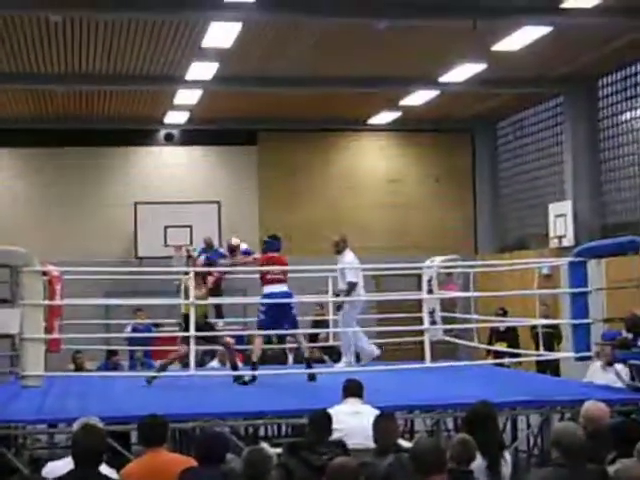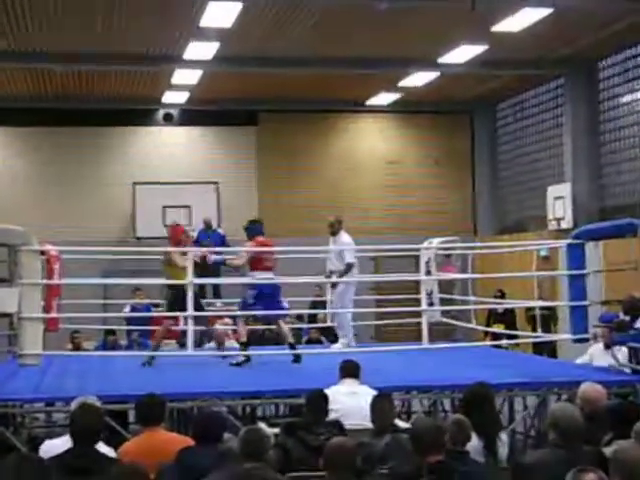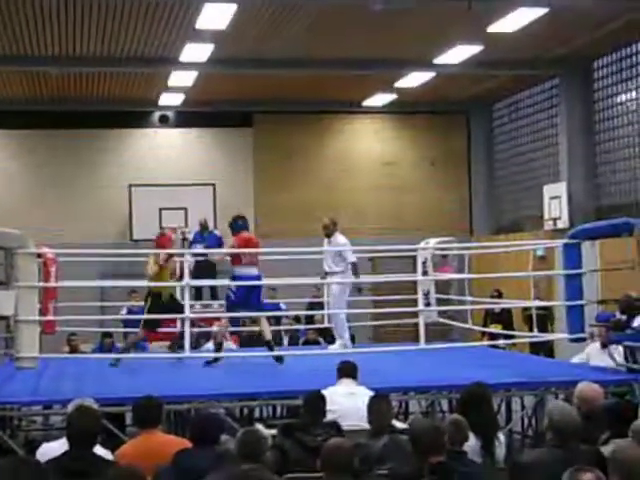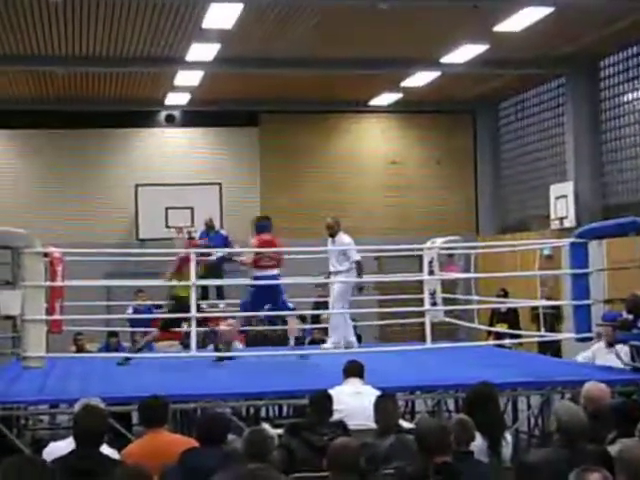
dt=0.3s
person 1, frame 1
left shoulder: (261, 258)
right shoulder: (285, 260)
left elbow: (241, 262)
left hip: (270, 298)
right hip: (285, 296)
left knee: (259, 335)
right knee: (297, 333)
left ankle: (253, 373)
right ankle: (309, 368)
person 1, frame 2
left shoulder: (253, 245)
right shoulder: (270, 245)
left elbow: (241, 263)
left wrist: (224, 261)
left hip: (258, 284)
right hip: (271, 283)
left knee: (241, 319)
right knee: (278, 319)
left ankle: (245, 354)
right ankle: (294, 351)
person 1, frame 3
left shoulder: (236, 240)
right shoulder: (255, 241)
left hip: (239, 280)
right hip: (255, 279)
right knee: (260, 316)
left ankle: (217, 353)
right ankle: (272, 351)
person 1, frame 4
left shoulder: (255, 241)
right shoulder: (277, 242)
left elbow: (249, 261)
right elbow: (280, 262)
left hip: (259, 281)
right hip: (274, 280)
right ankle: (295, 344)
person 2, frame 1
left shoulder: (348, 259)
right shoulder: (343, 258)
left elbow: (352, 283)
left wrist: (342, 300)
right wrist: (340, 292)
left hip: (352, 297)
right hip: (350, 297)
left knee: (346, 328)
right knee: (351, 327)
left ankle: (348, 360)
right ankle: (370, 351)
person 2, frame 2
left shoulder: (345, 240)
right shoulder: (333, 239)
left elbow: (350, 263)
left wrist: (338, 278)
right wrist: (330, 273)
left hip: (346, 279)
right hip: (337, 278)
left knee: (343, 310)
right knee: (337, 310)
left ankle: (346, 341)
right ankle: (347, 339)
person 2, frame 3
left shoulder: (342, 242)
right shoulder: (326, 241)
left elbow: (353, 262)
right wrist: (325, 274)
left hip: (341, 279)
right hip: (332, 279)
left knee: (337, 311)
right knee: (333, 311)
left ankle: (343, 342)
right ankle: (343, 341)
person 2, frame 4
left shoulder: (346, 241)
right shoulder: (330, 241)
left elbow: (357, 261)
left wrist: (359, 280)
right wrist: (330, 274)
left hip: (345, 278)
right hip: (336, 278)
left knee: (336, 309)
right knee: (342, 310)
left ankle: (335, 341)
right ankle: (350, 341)
person 3, frame 1
left shoulder: (205, 281)
right shoulder: (189, 281)
right elbow: (197, 295)
left hip: (202, 321)
right hip: (189, 321)
left knee: (228, 344)
right knee: (183, 351)
left ankle: (237, 375)
right ankle: (155, 374)
person 3, frame 2
left shoulder: (183, 250)
right shoulder: (171, 252)
right elbow: (183, 265)
left hip: (186, 289)
right hip: (175, 290)
left knee: (202, 320)
right knee: (168, 323)
right ankle: (152, 355)
person 3, frame 3
left shoulder: (172, 259)
right shoulder: (153, 258)
left elbow: (175, 278)
right elbow: (150, 275)
right wrist: (161, 263)
left hip: (168, 297)
right hip: (155, 297)
right knee: (143, 333)
left ankle: (174, 346)
right ankle: (119, 356)
person 3, frame 4
right shoulder: (181, 260)
right elbow: (168, 278)
right wrist: (177, 265)
left hip: (190, 302)
right hip: (178, 301)
right knee: (159, 332)
right ankle: (131, 355)
